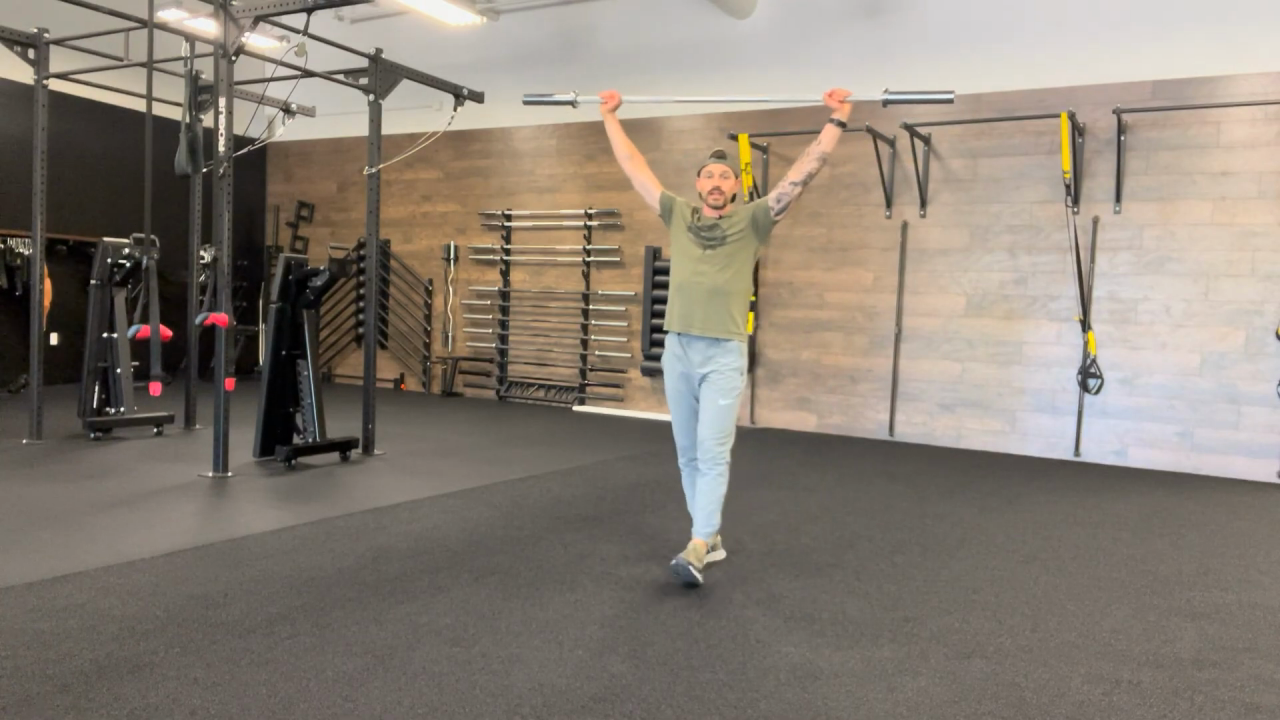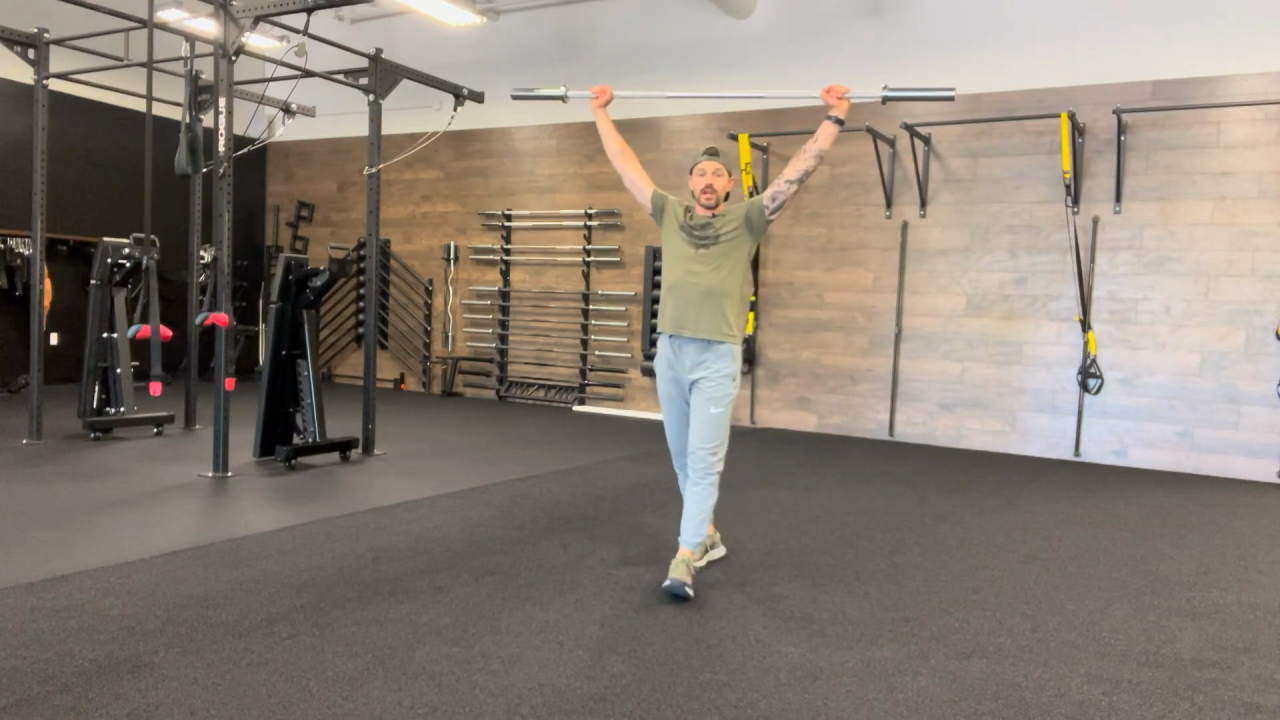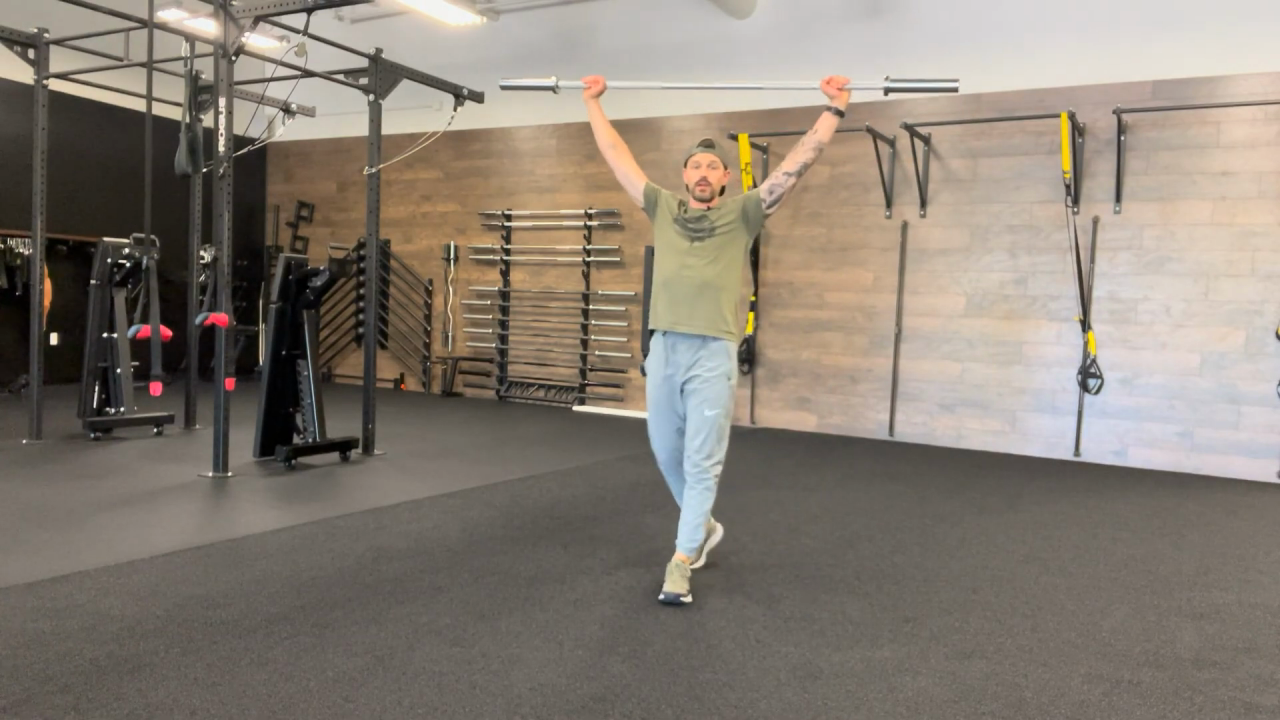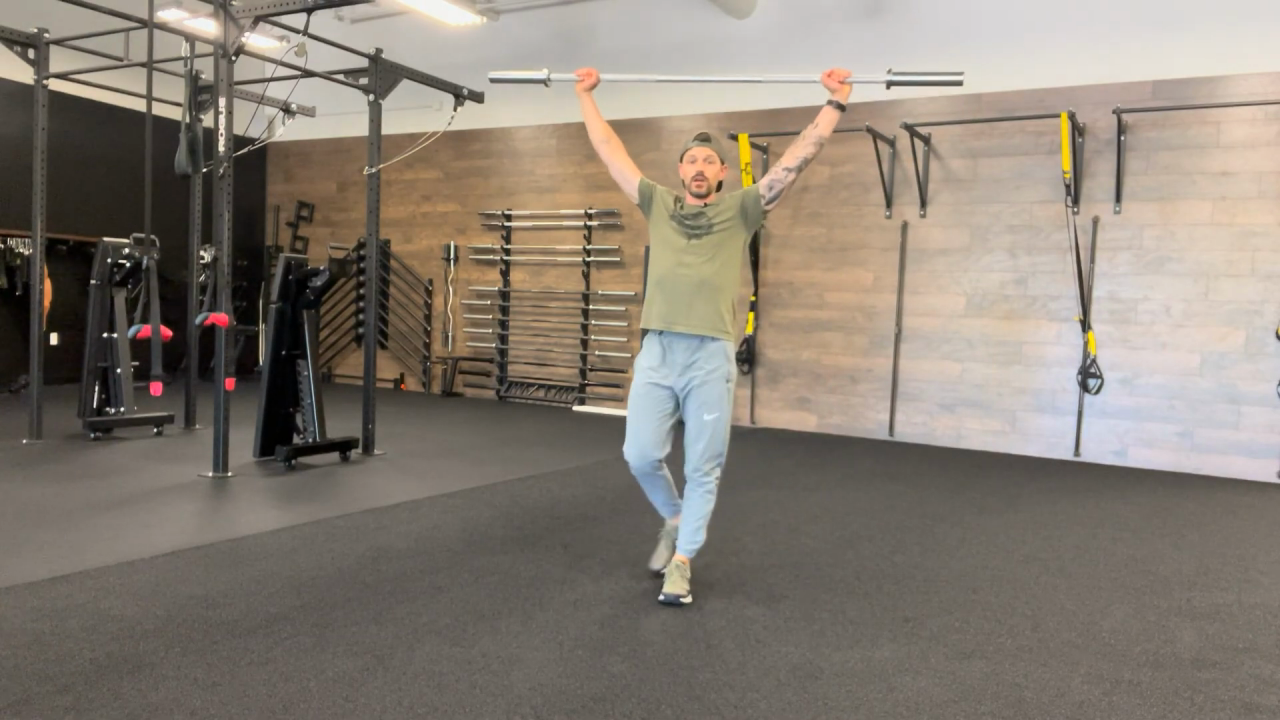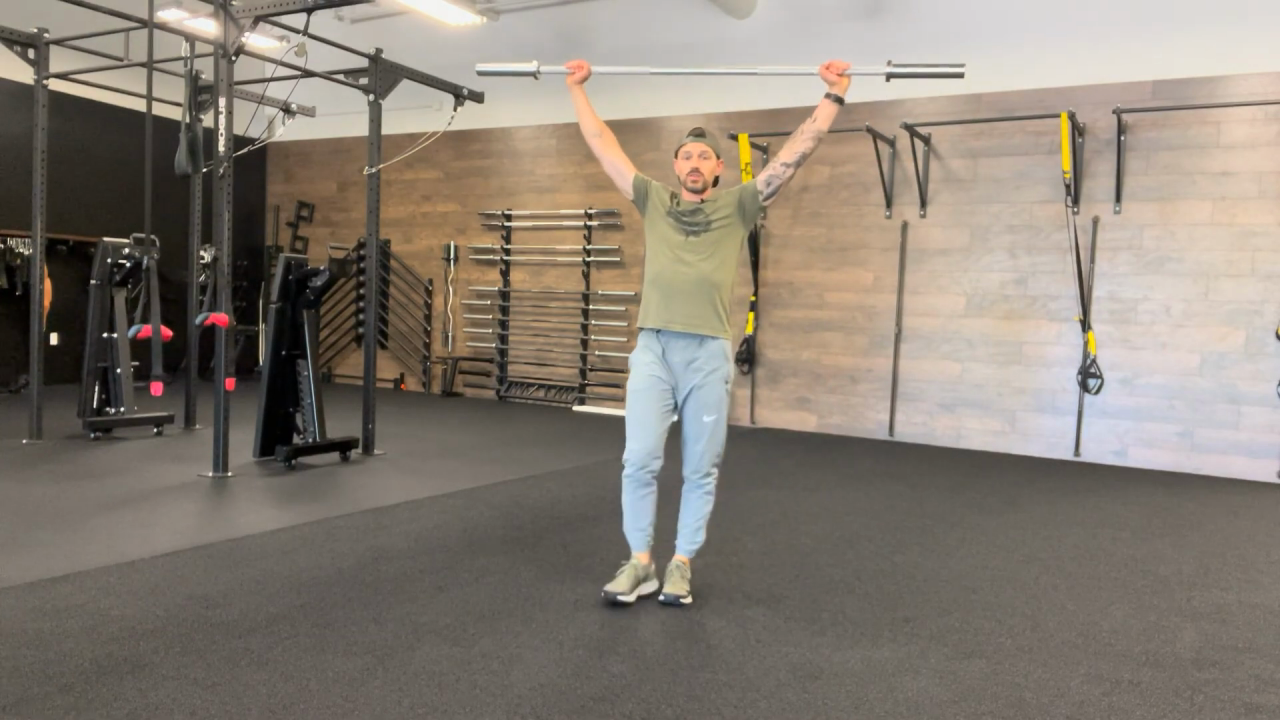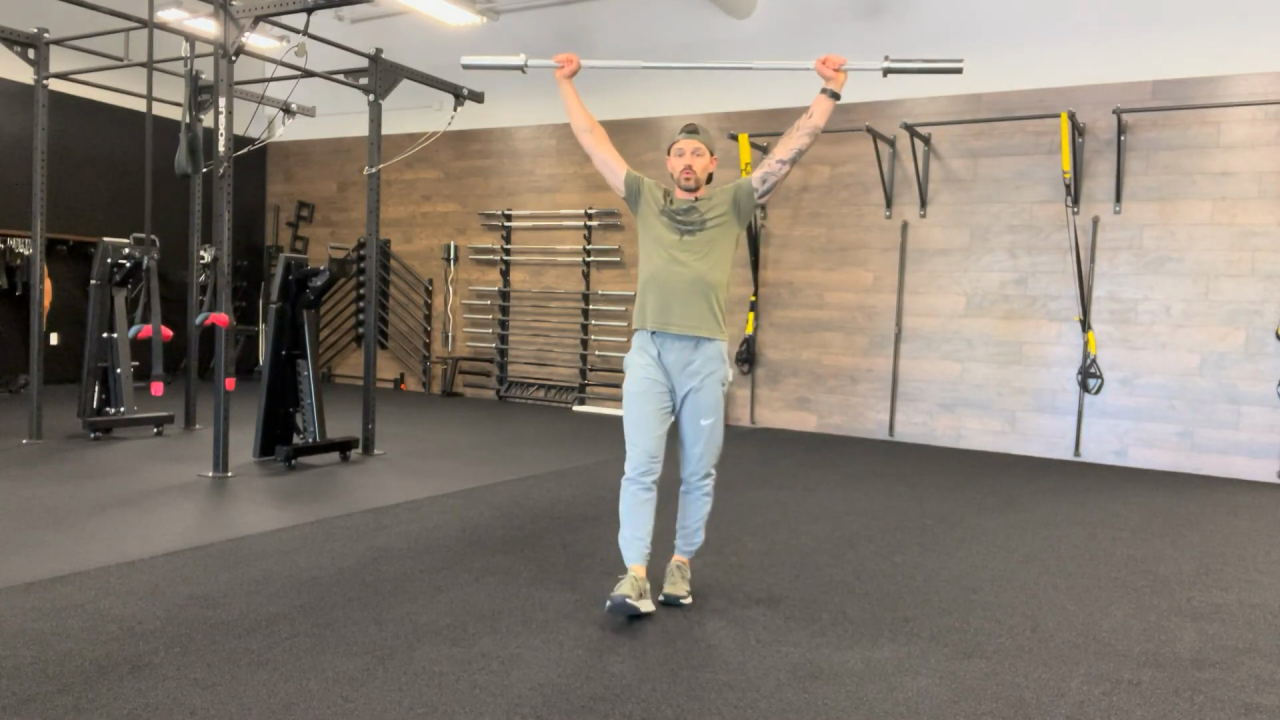
dt=0.2s
person 1, frame 1
left shoulder: (753, 220)
right shoulder: (677, 214)
left elbow: (802, 173)
right elbow: (634, 167)
left wrist: (837, 120)
right wrist: (610, 116)
left hip: (725, 351)
right hip: (678, 348)
left knee: (712, 450)
right knee: (688, 453)
left ankle: (696, 549)
right ankle: (709, 537)
person 1, frame 2
left shoulder: (746, 218)
right shoulder: (669, 212)
left elbow: (798, 170)
right elbow: (625, 163)
left wrist: (835, 116)
right wrist: (601, 111)
left hip: (717, 355)
right hip: (670, 351)
left knee: (703, 459)
right knee: (682, 458)
left ankle: (684, 557)
right ankle: (706, 534)
person 1, frame 3
left shoulder: (743, 212)
right shoulder: (662, 207)
left elbow: (798, 163)
right elbow: (616, 155)
left wrist: (835, 107)
right wrist: (593, 102)
left hip: (712, 352)
right hip: (662, 349)
left knee: (701, 463)
right knee: (669, 456)
left ankle: (681, 560)
right ankle: (705, 524)
person 1, frame 4
left shoulder: (740, 208)
right shoulder: (657, 203)
left elbow: (798, 156)
right elbow: (609, 150)
left wrist: (836, 101)
right wrist: (586, 95)
left hip: (710, 354)
right hip: (656, 349)
left knee: (702, 468)
right knee: (640, 456)
left ankle: (681, 561)
right ankle: (678, 521)
person 1, frame 5
left shoulder: (738, 205)
right shoulder: (653, 200)
left elbow: (796, 152)
right elbow: (603, 145)
left wrist: (834, 94)
right wrist: (577, 89)
left hip: (708, 352)
right hip: (652, 348)
left knee: (700, 470)
right knee: (639, 461)
left ankle: (681, 563)
right ankle: (640, 563)
person 1, frame 6
left shoulder: (732, 203)
right shoulder: (644, 197)
left elbow: (791, 149)
right elbow: (593, 142)
left wrist: (830, 90)
right wrist: (566, 83)
left hip: (705, 353)
right hip: (648, 349)
left knee: (698, 472)
right knee: (640, 466)
left ankle: (681, 563)
right ankle: (635, 577)
